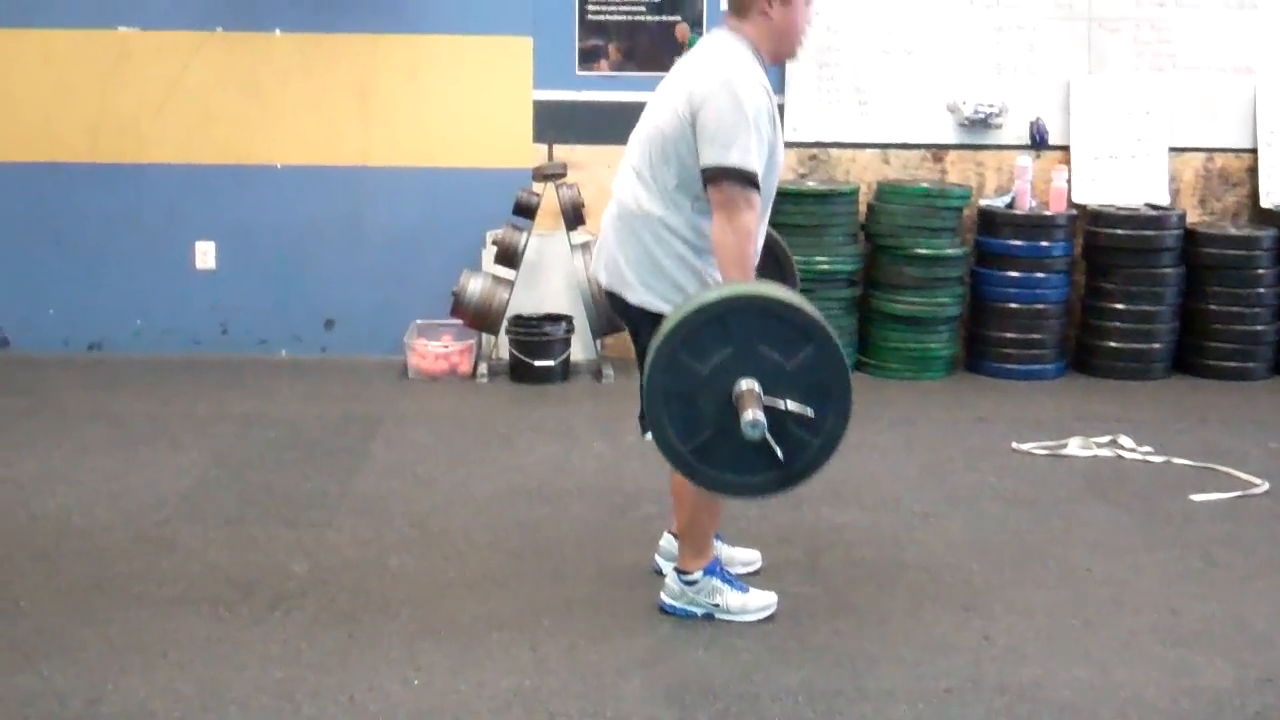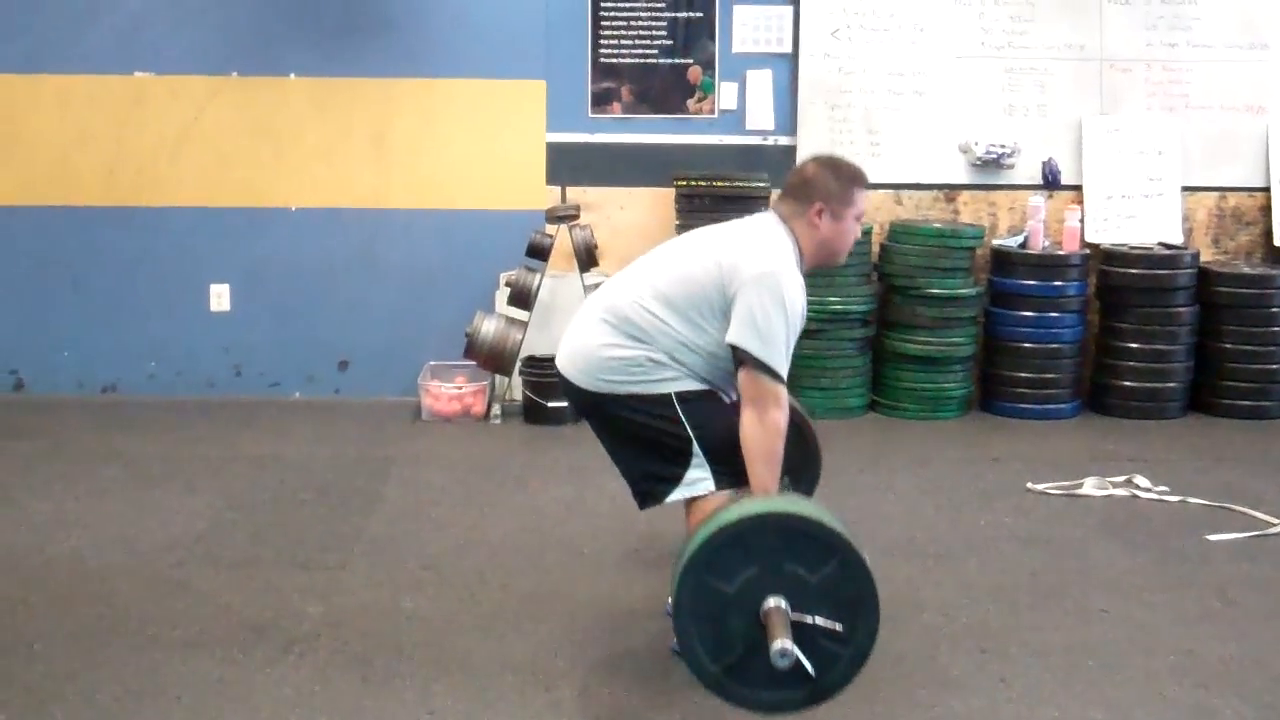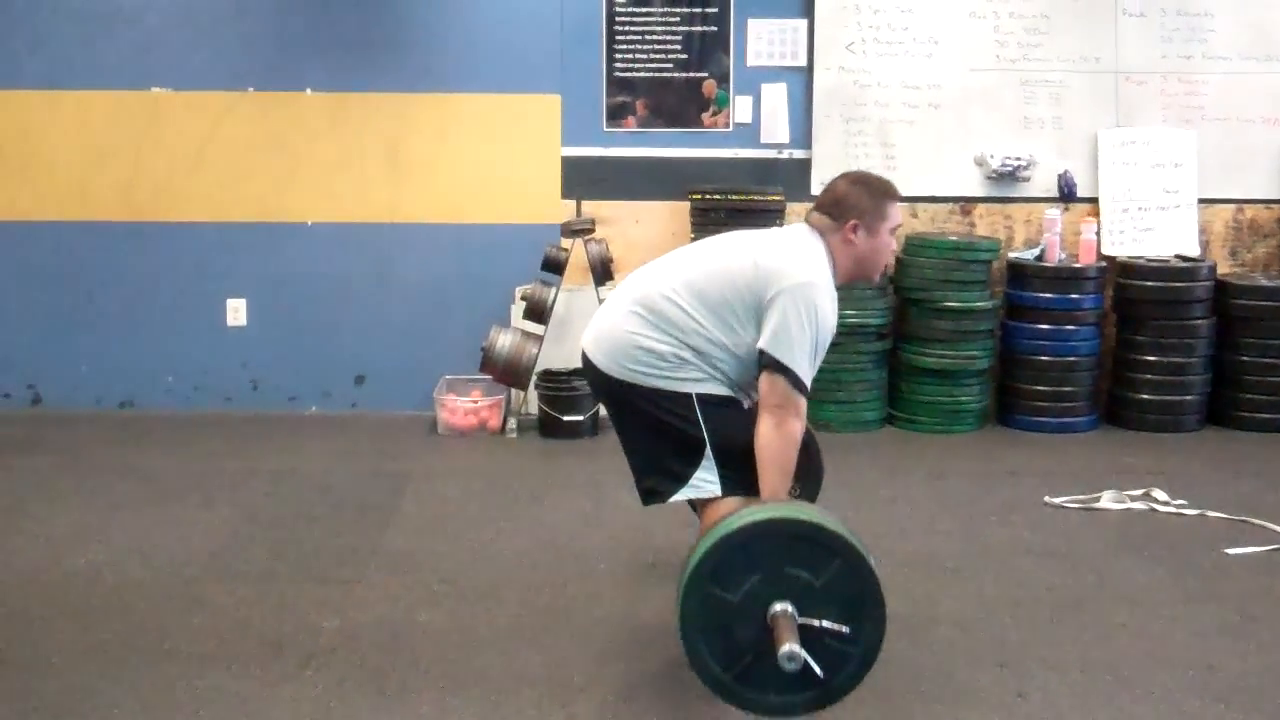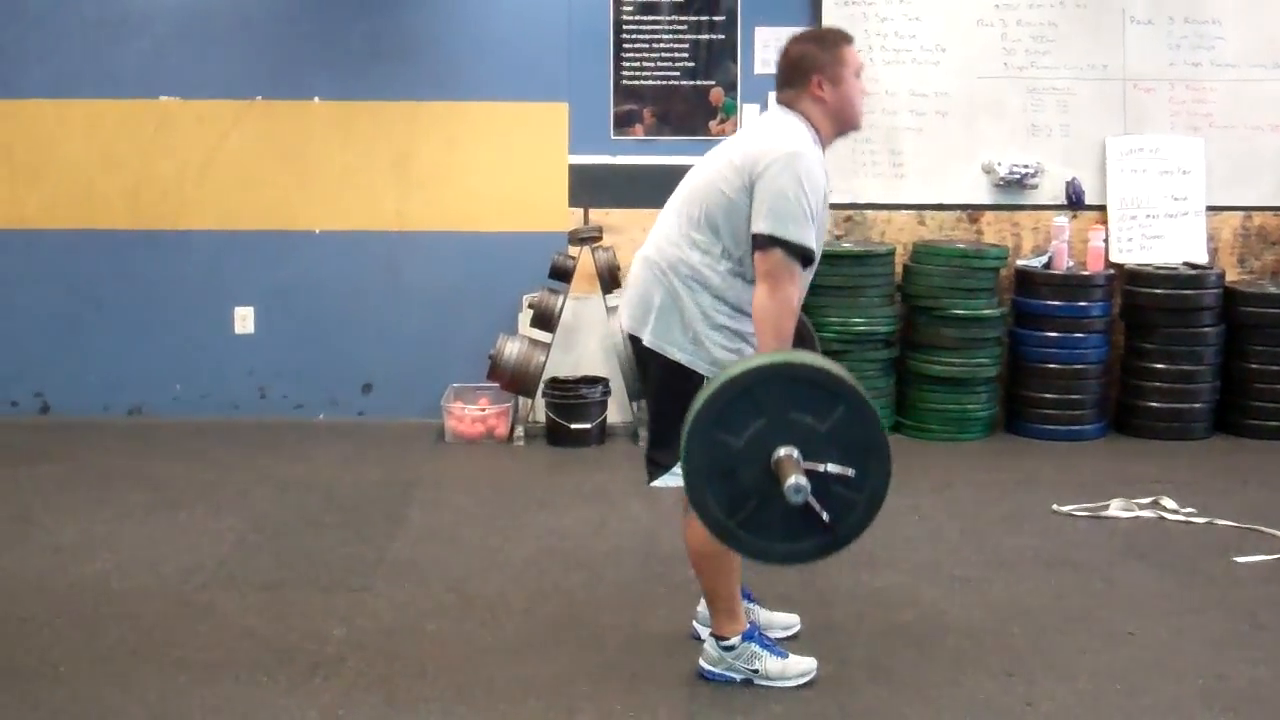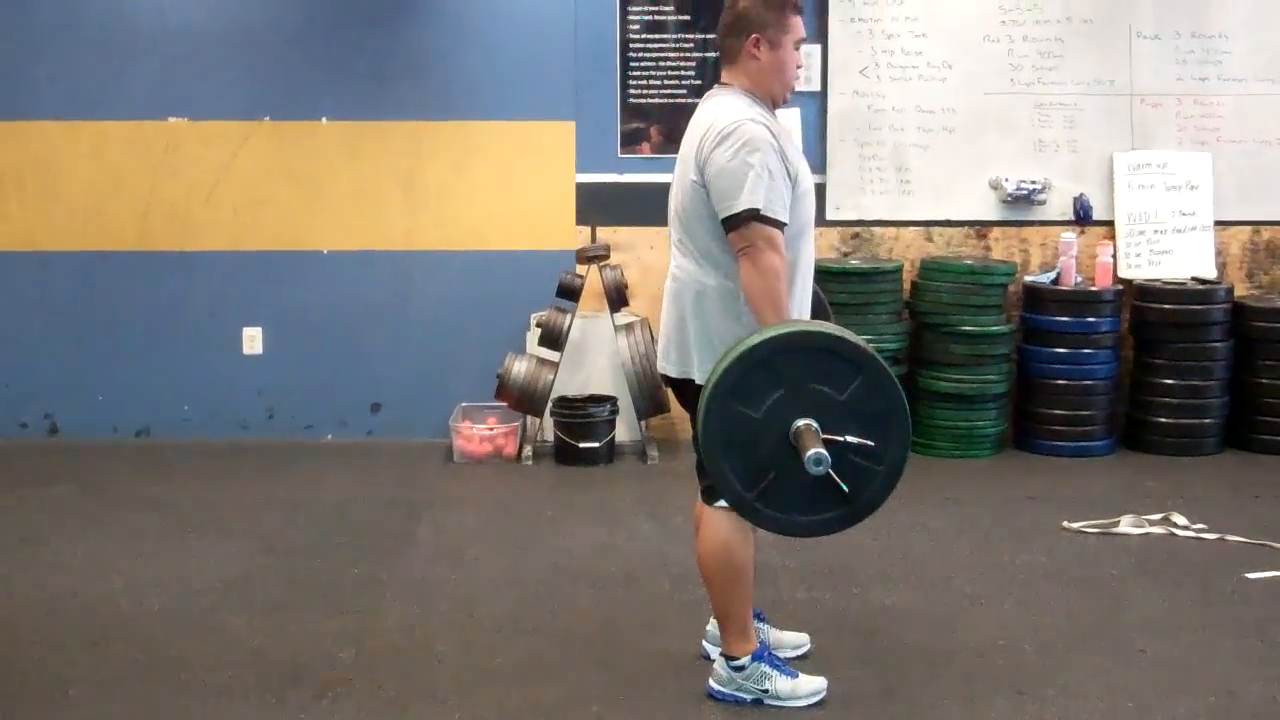
dt=0.4s
person 1, frame 1
left shoulder: (721, 61)
right shoulder: (737, 81)
right elbow: (733, 210)
left hip: (652, 260)
right hip: (663, 274)
left ankle: (687, 541)
right ankle: (692, 580)
person 1, frame 2
left shoulder: (762, 245)
right shoulder: (774, 273)
right elbow: (762, 403)
left hip: (603, 352)
right hip: (614, 368)
left knee: (715, 463)
right knee: (729, 478)
person 1, frame 3
left shoulder: (786, 252)
right shoulder: (808, 290)
right elbow: (781, 420)
left hip: (632, 342)
right hip: (645, 358)
left knee: (728, 472)
right knee: (736, 487)
person 1, frame 4
left shoulder: (779, 138)
right shoulder: (795, 159)
right elbow: (776, 279)
left hip: (693, 312)
right hip: (690, 323)
left ankle: (725, 604)
right ankle: (729, 643)
person 1, frame 5
left shoulder: (728, 117)
right shoulder: (743, 130)
right elbow: (757, 251)
left hip: (719, 339)
right hip: (731, 347)
left knee: (728, 492)
right knee: (731, 498)
left ankle: (733, 624)
right ankle: (738, 664)
